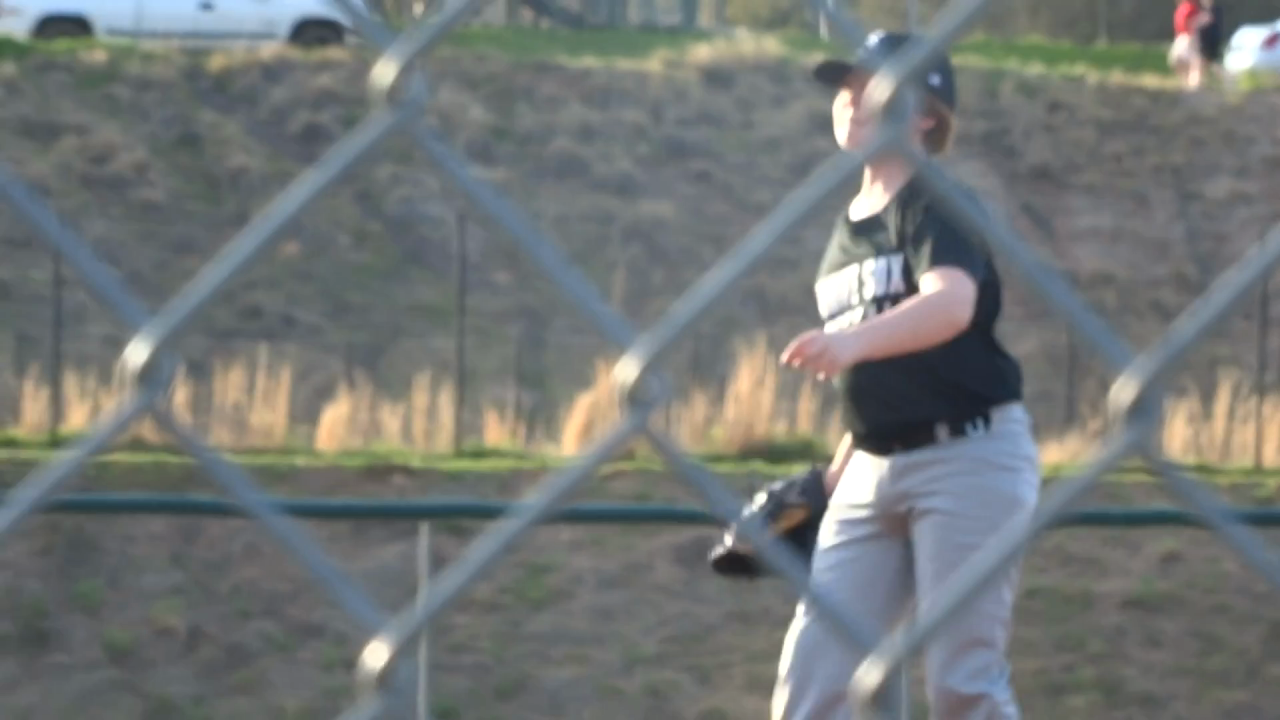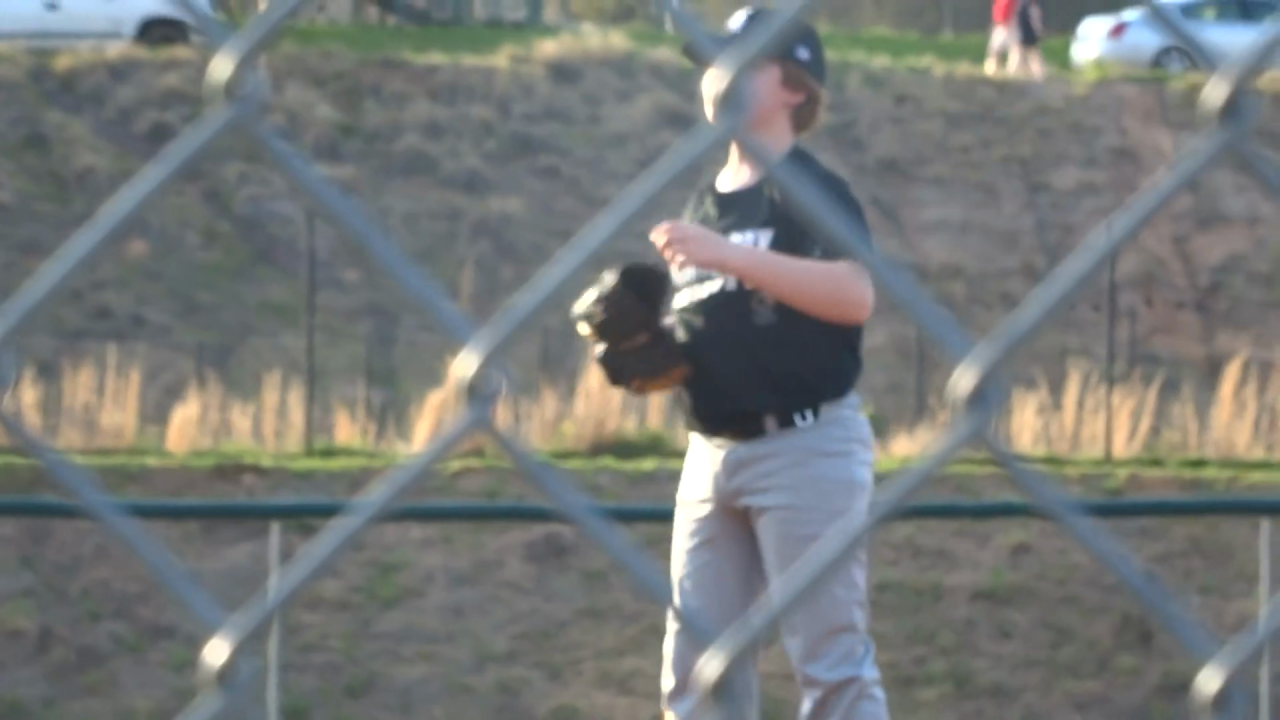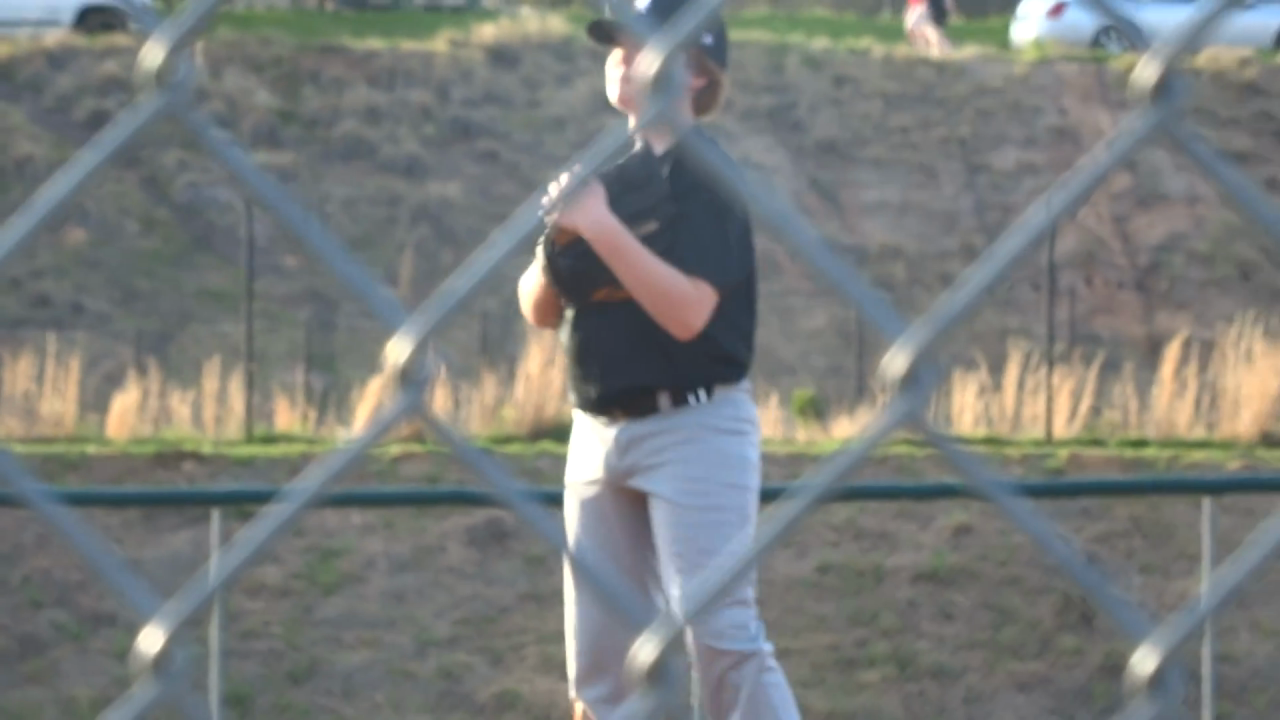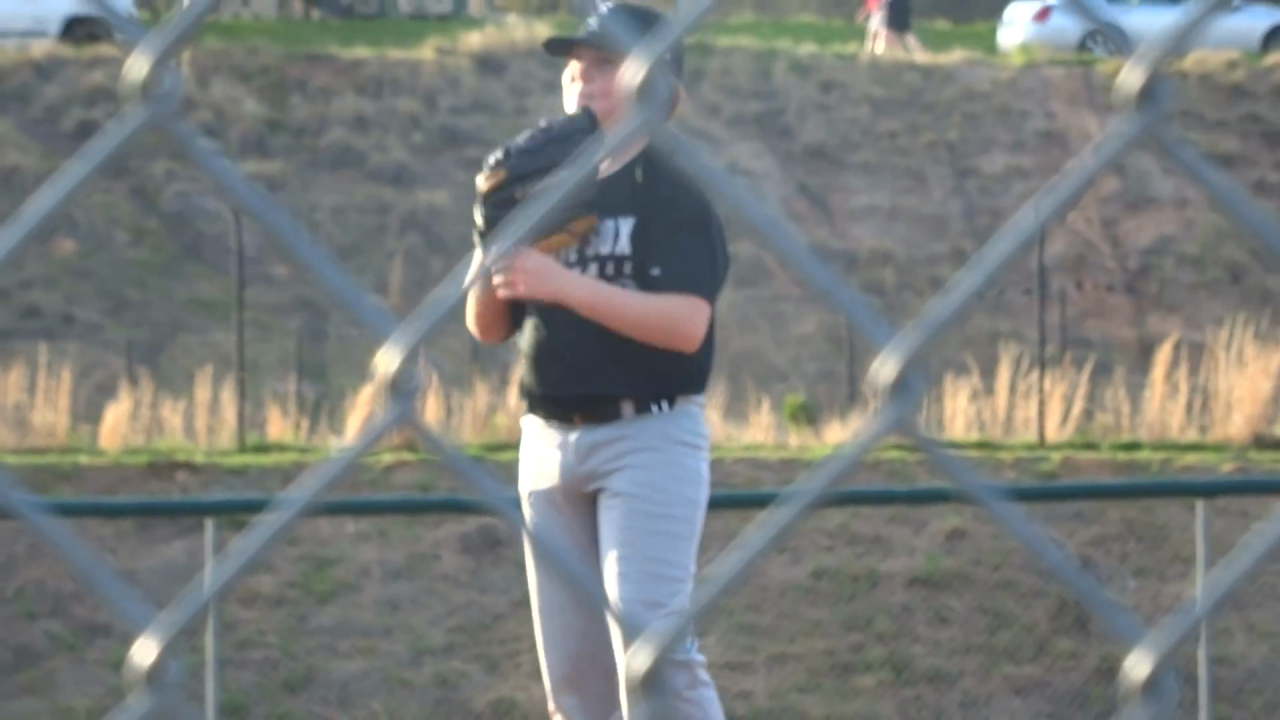
dt=0.3s
person 1, frame 1
left shoulder: (941, 209)
right shoulder: (848, 228)
left elbow: (952, 307)
left wrist: (853, 345)
right wrist: (838, 475)
left hip: (970, 459)
right hip: (874, 469)
right knee: (815, 660)
person 1, frame 2
left shoulder: (813, 191)
right shoulder: (704, 198)
left elbow: (854, 296)
left wrist: (732, 258)
left hip: (807, 447)
right hip: (713, 454)
left knee: (829, 661)
right knee: (697, 663)
person 1, frame 3
left shoulder: (702, 180)
right shoulder: (599, 181)
left elbow: (688, 313)
right elbow: (535, 309)
left wrist: (600, 228)
left hip: (697, 428)
right hip: (597, 435)
left knee: (720, 638)
right knee: (601, 653)
person 1, frame 4
left shoulder: (671, 190)
left elbow: (686, 326)
right elbow: (486, 326)
left wrist: (563, 283)
right wrist: (495, 249)
left hip: (650, 435)
right hip: (548, 442)
right knee: (573, 661)
